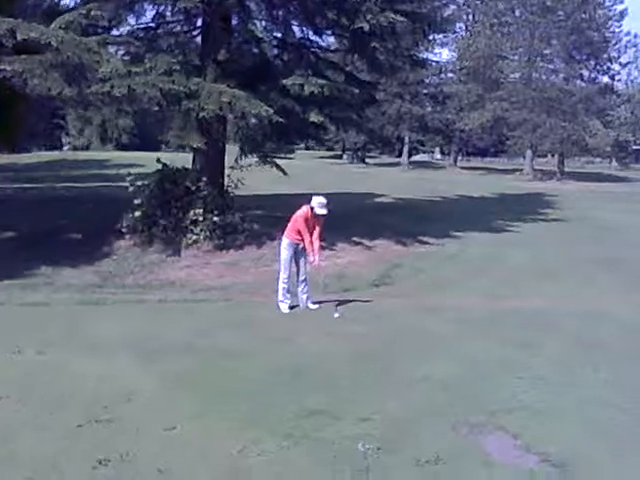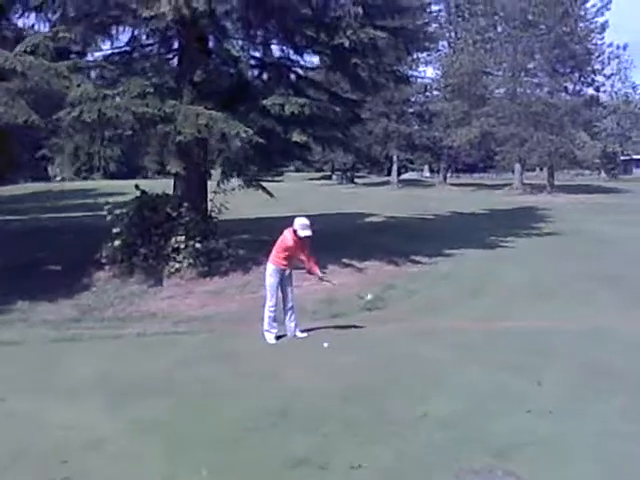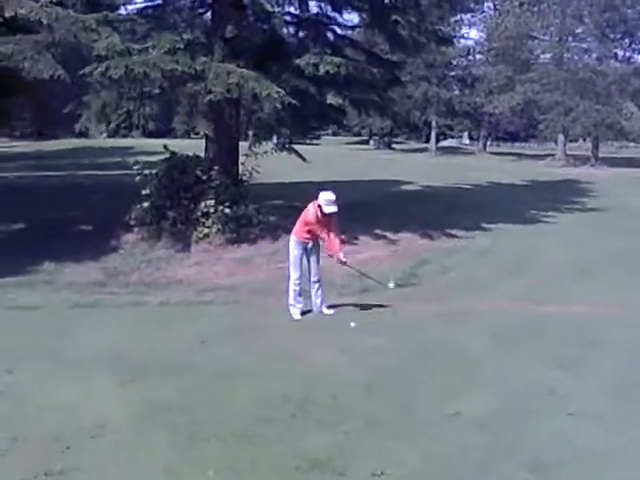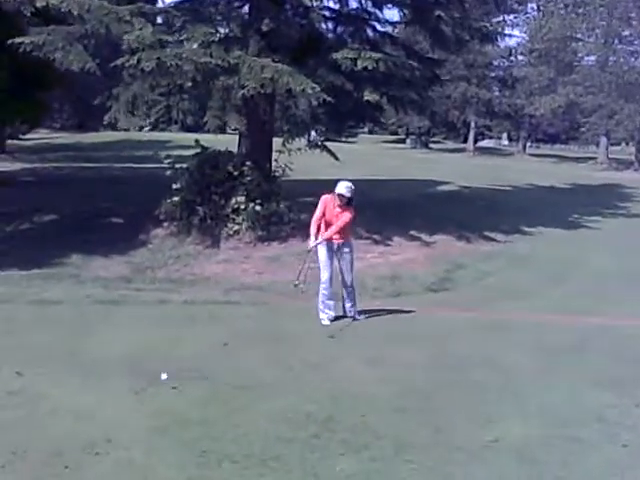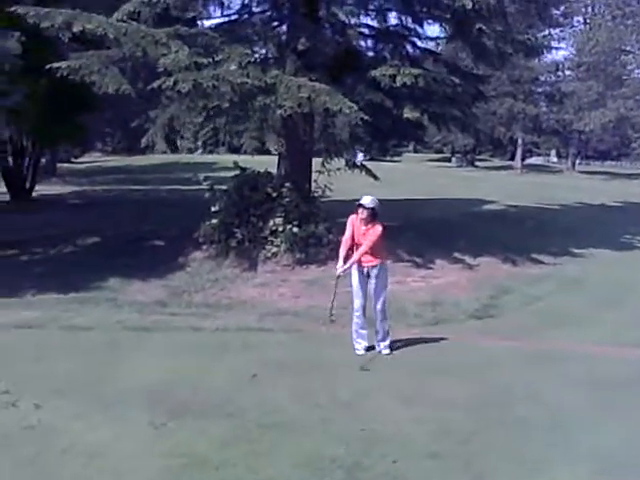
dt=0.4s
person 1, frame 1
left shoulder: (320, 217)
right shoulder: (302, 214)
left elbow: (316, 236)
right elbow: (306, 236)
left wrist: (317, 254)
right wrist: (310, 255)
left hip: (301, 244)
right hip: (289, 242)
left knee: (302, 273)
right knee: (285, 273)
left ankle: (305, 301)
right ankle: (284, 302)
person 1, frame 2
left shoulder: (302, 237)
right shoulder: (288, 241)
left elbow: (307, 255)
right elbow: (302, 258)
left wrist: (317, 271)
right wrist: (315, 272)
left hip: (287, 269)
right hip: (274, 268)
left knee: (289, 300)
right knee: (271, 302)
left ankle: (292, 329)
right ankle: (269, 332)
person 1, frame 3
left shoulder: (330, 213)
right shoulder: (311, 215)
left elbow: (333, 233)
right elbow: (323, 236)
left wrist: (340, 252)
right wrist: (335, 254)
left hip: (312, 242)
right hip: (298, 241)
left knee: (315, 275)
right knee: (296, 275)
left ankle: (319, 305)
right ankle: (295, 308)
person 1, frame 4
left shoulder: (349, 212)
right shoulder: (325, 199)
left elbow: (335, 229)
right elbow: (317, 218)
left wrist: (318, 242)
right wrist: (312, 237)
left hip: (344, 243)
right hip: (325, 242)
left knee: (347, 278)
right knee: (326, 278)
left ankle: (350, 310)
right ankle: (325, 313)
person 1, frame 5
left shoulder: (377, 229)
right shoulder: (352, 220)
left elbow: (363, 249)
right elbow: (347, 240)
left wrist: (347, 266)
right wrist: (340, 260)
left hip: (377, 267)
right hip: (359, 266)
left knee: (379, 305)
right knee: (358, 306)
